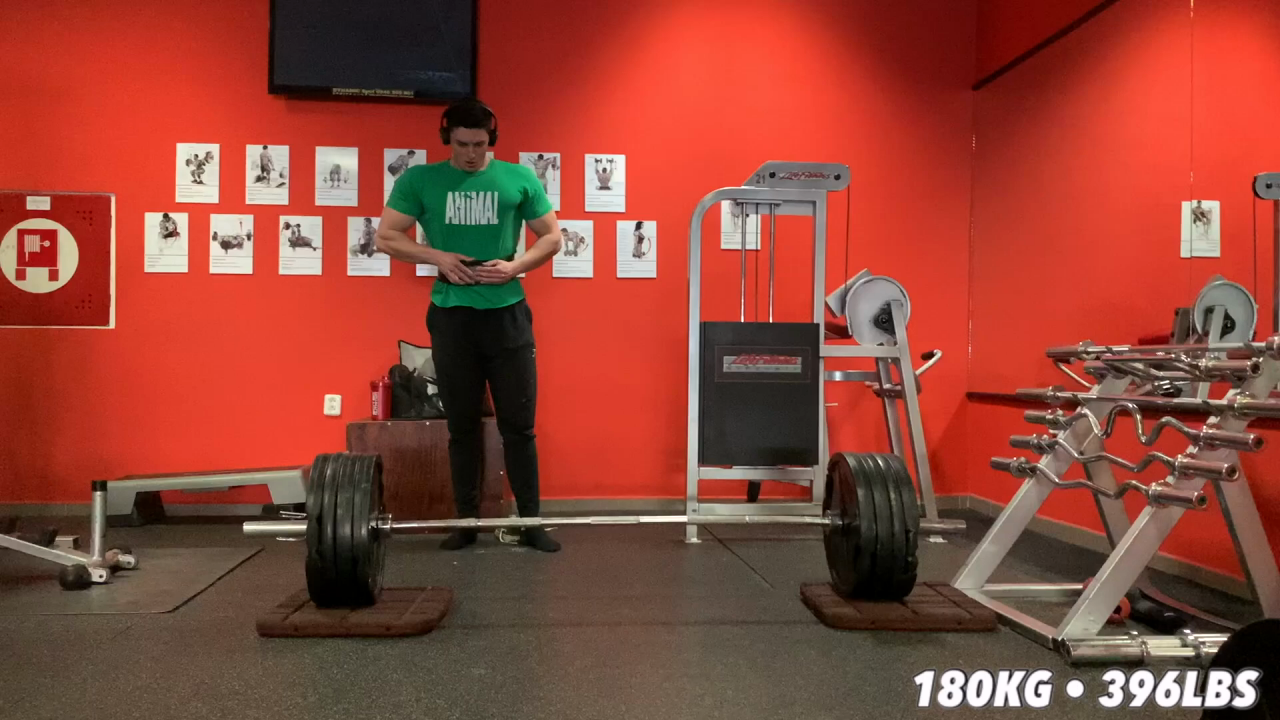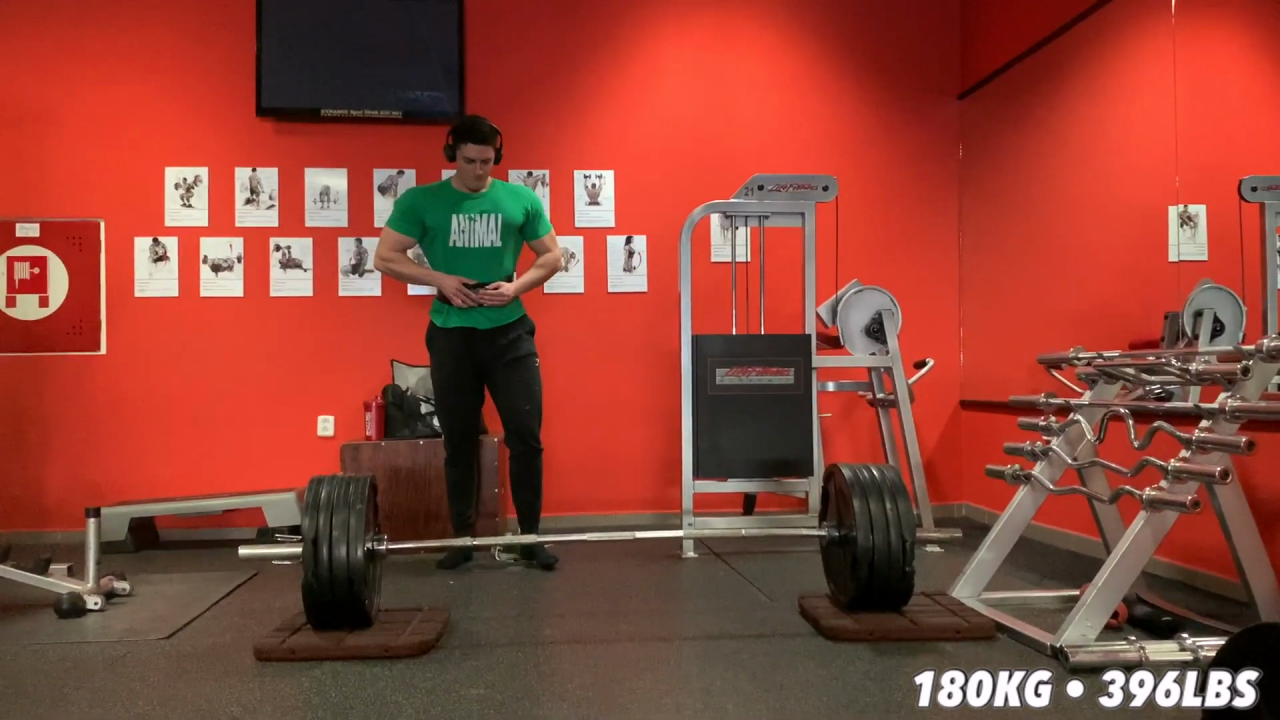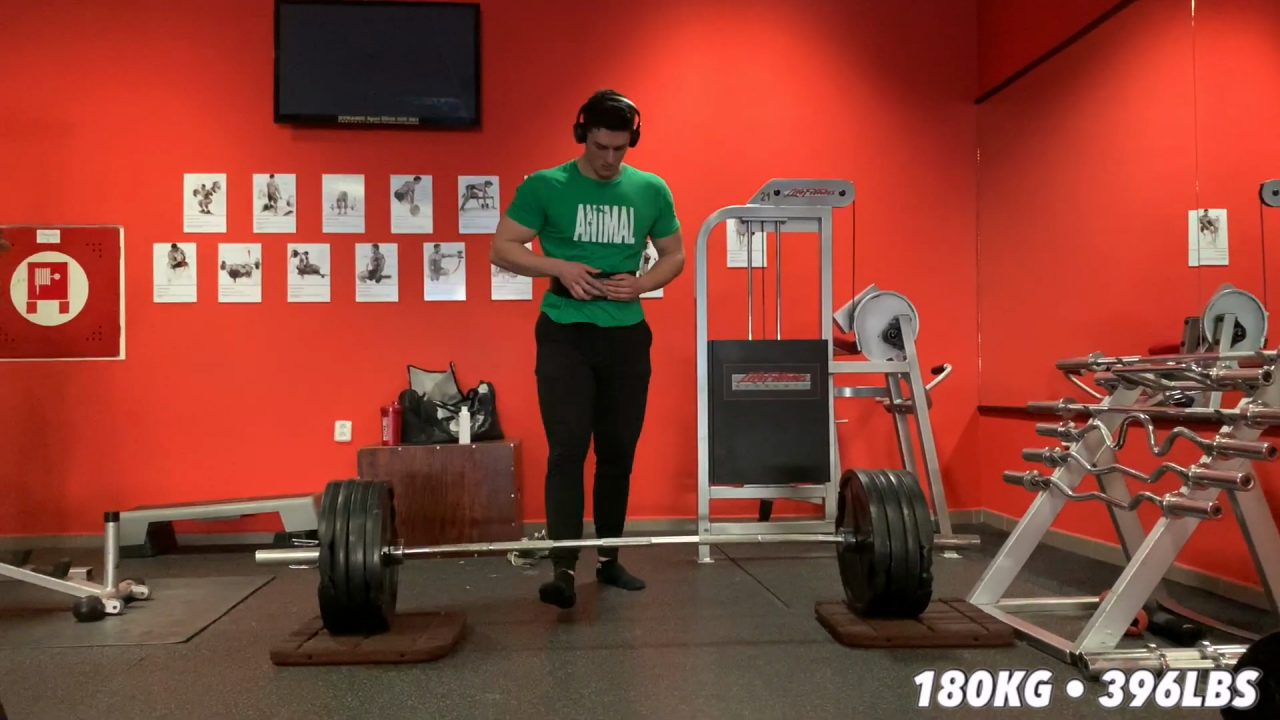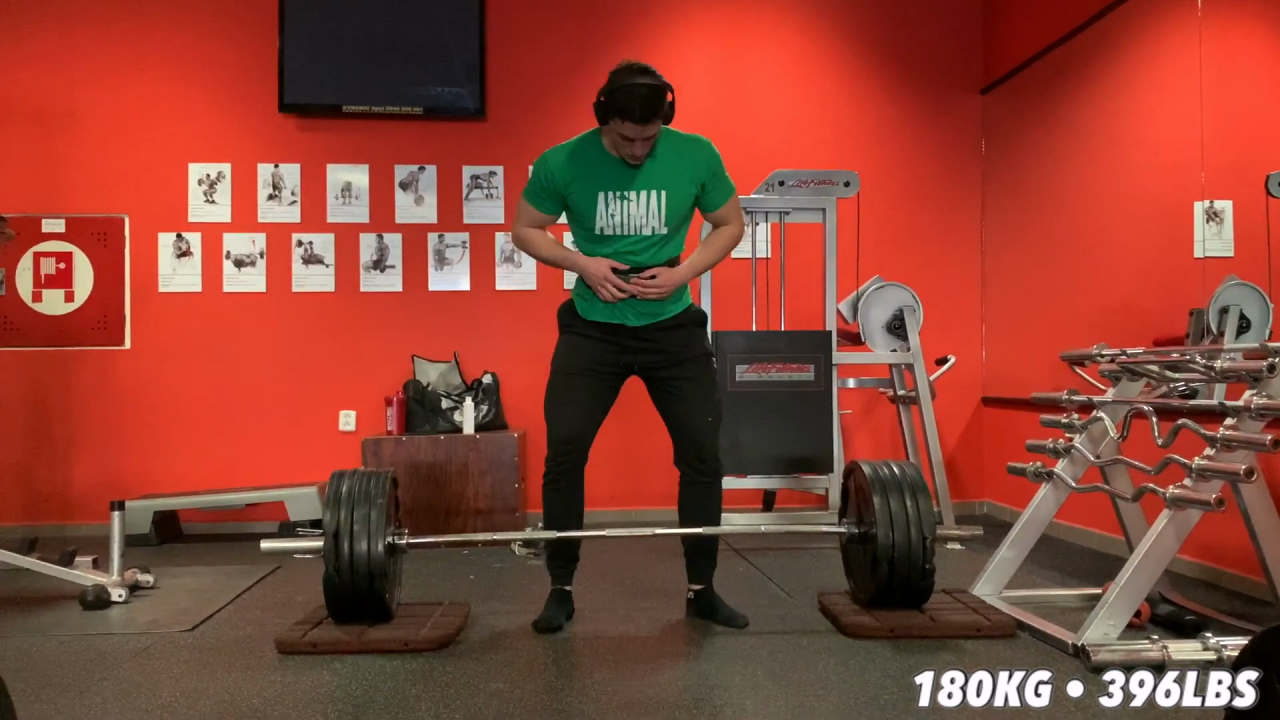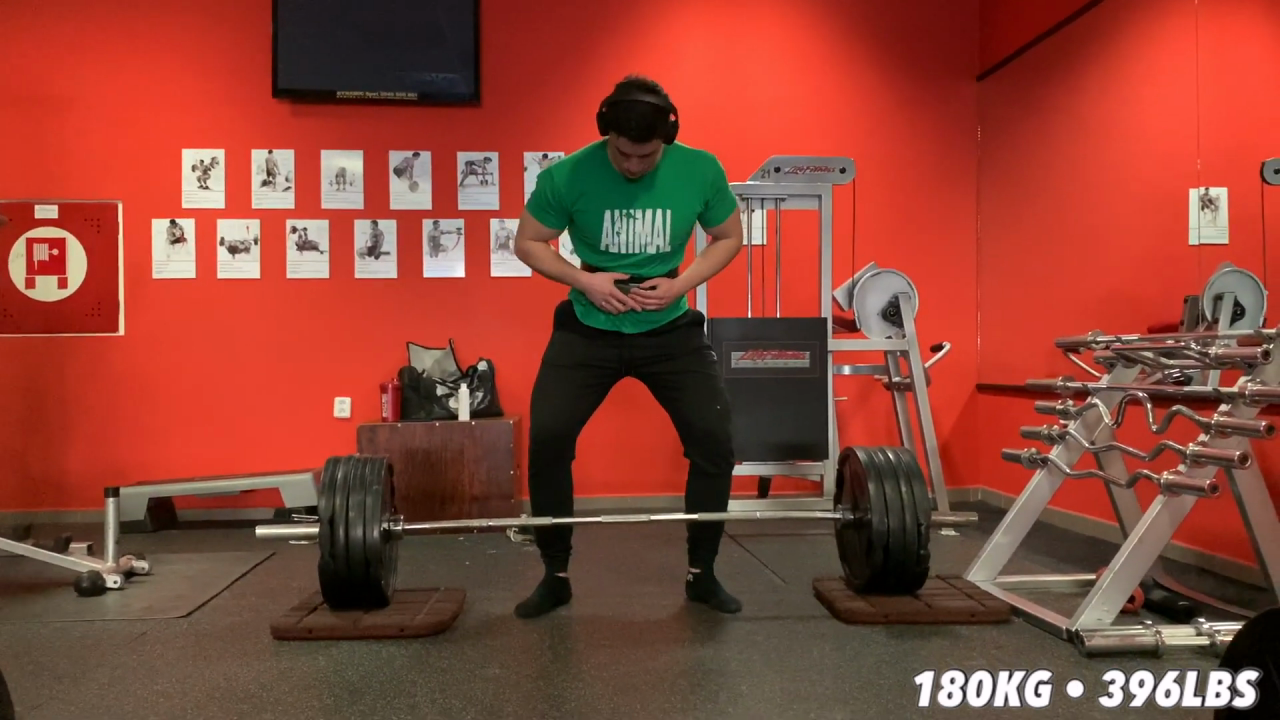
dt=1s
person 1, frame 1
left shoulder: (520, 179)
right shoulder: (420, 180)
left elbow: (552, 237)
right elbow: (385, 236)
left wrist: (516, 265)
right wrist: (437, 256)
left hip: (506, 312)
right hip: (451, 315)
left knee: (518, 424)
right knee: (462, 424)
left ankle: (530, 521)
right ankle: (466, 520)
person 1, frame 2
left shoulder: (522, 199)
right shoulder: (421, 200)
left elbow: (551, 256)
right elbow: (385, 258)
left wrist: (517, 286)
right wrist: (440, 279)
left hip: (509, 332)
right hip: (451, 335)
left knee: (525, 436)
right knee: (459, 443)
left ankle: (530, 538)
right ankle: (463, 538)
person 1, frame 3
left shoulder: (651, 189)
right shoulder: (544, 186)
left elbow: (675, 254)
right elbow: (501, 249)
left wrist: (641, 282)
right wrist: (559, 266)
left hip: (626, 335)
right hip: (565, 333)
left knee: (617, 454)
right knee: (568, 449)
left ankle: (607, 558)
right ankle: (564, 569)
person 1, frame 4
left shoulder: (698, 156)
right shoulder: (562, 163)
left elbow: (731, 225)
right elbow: (524, 230)
left wrist: (682, 272)
right wrist: (582, 263)
left hip: (673, 327)
right hip: (593, 327)
left knee: (701, 454)
right knee: (564, 449)
left ankle: (701, 589)
right ankle: (561, 589)
person 1, frame 5
left shoulder: (702, 171)
right shoulder: (566, 177)
left elbow: (730, 237)
right elbow: (527, 242)
left wrist: (681, 283)
right wrist: (582, 280)
left hip: (670, 329)
right hip: (587, 330)
left knee: (714, 442)
right knee: (547, 439)
left ankle: (700, 572)
right ankle: (555, 576)
